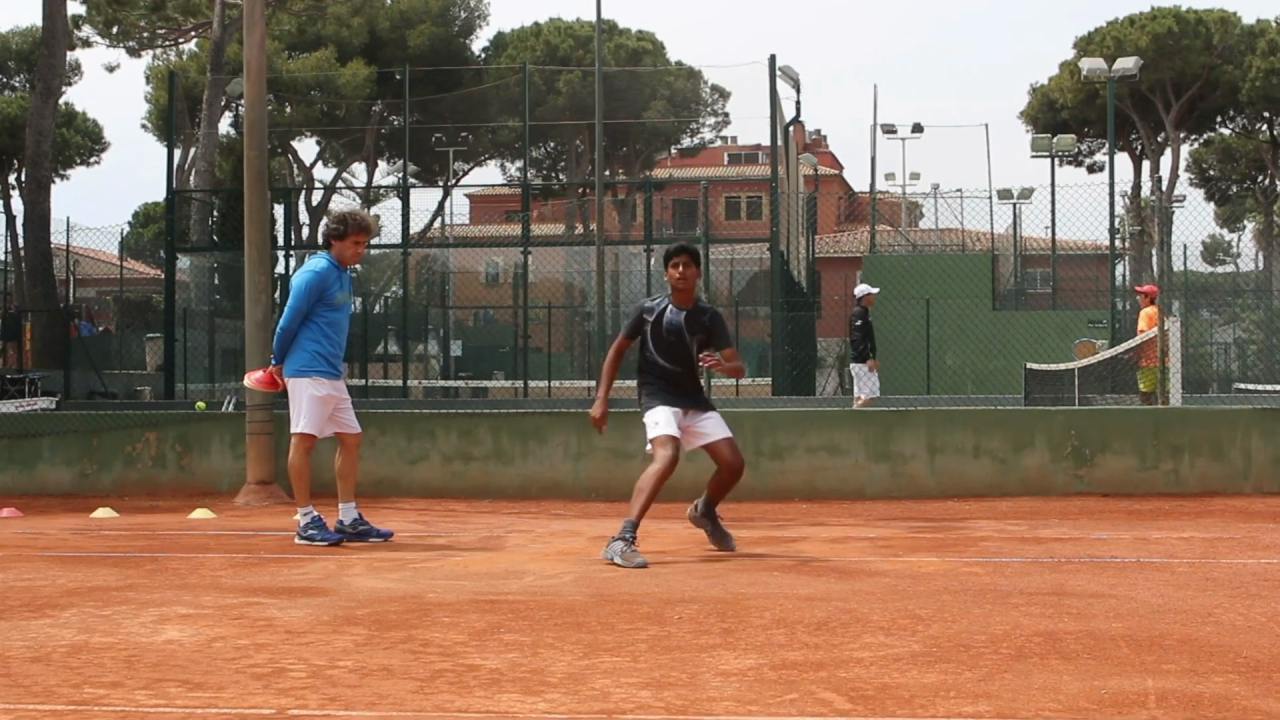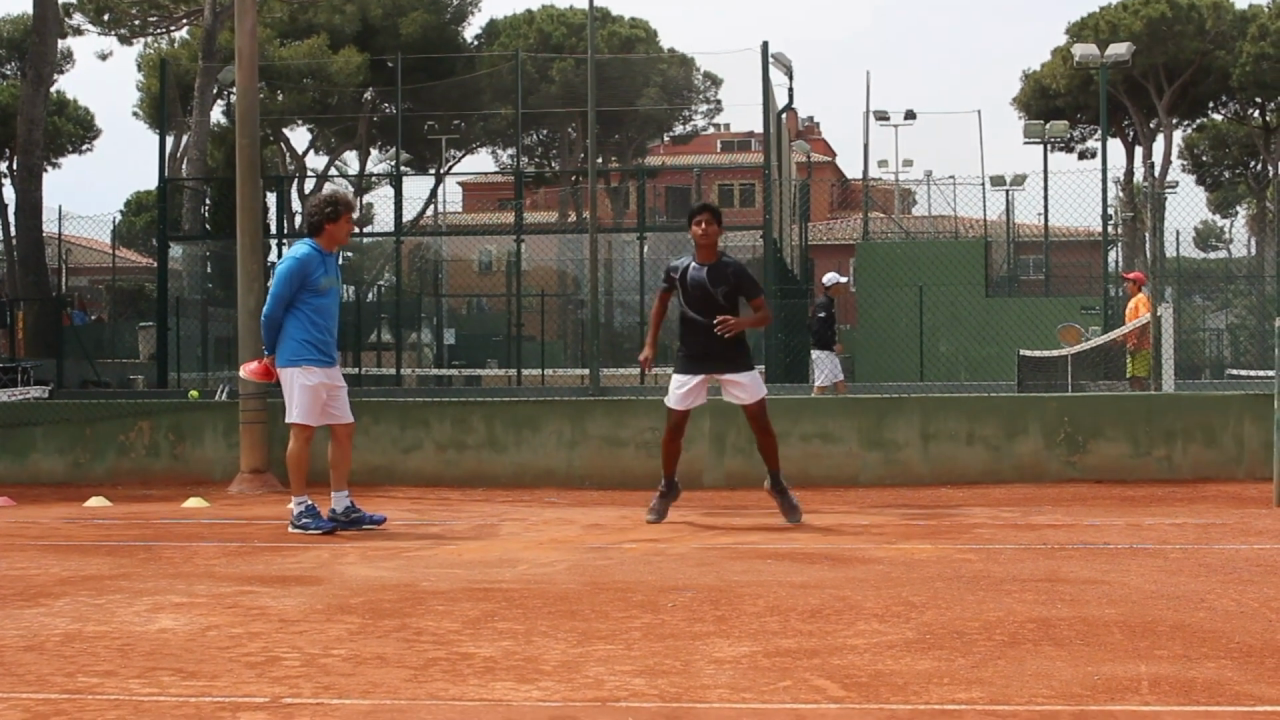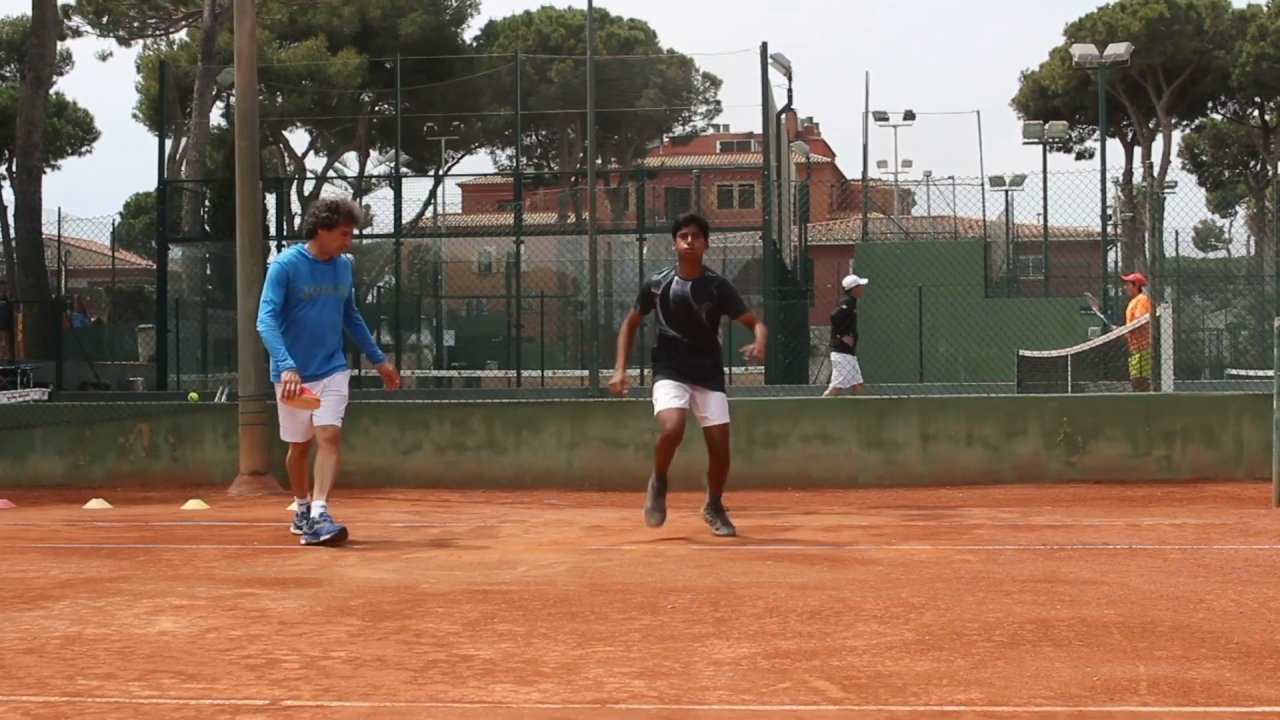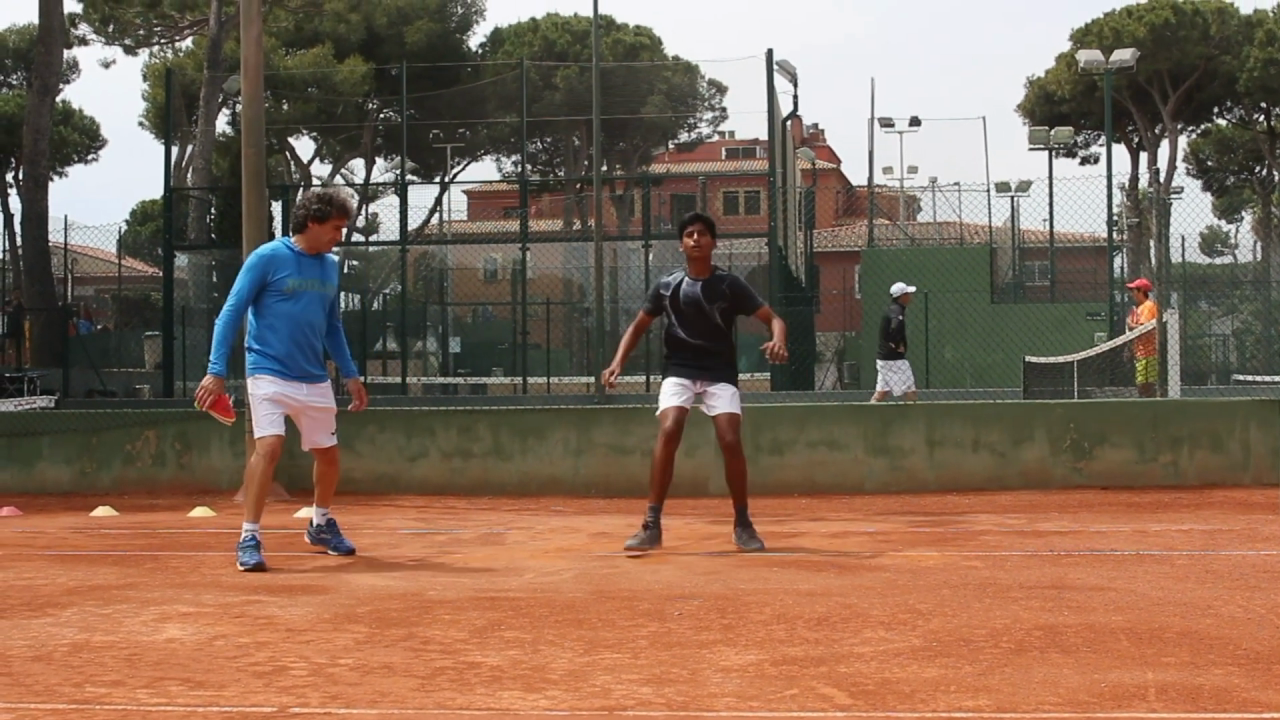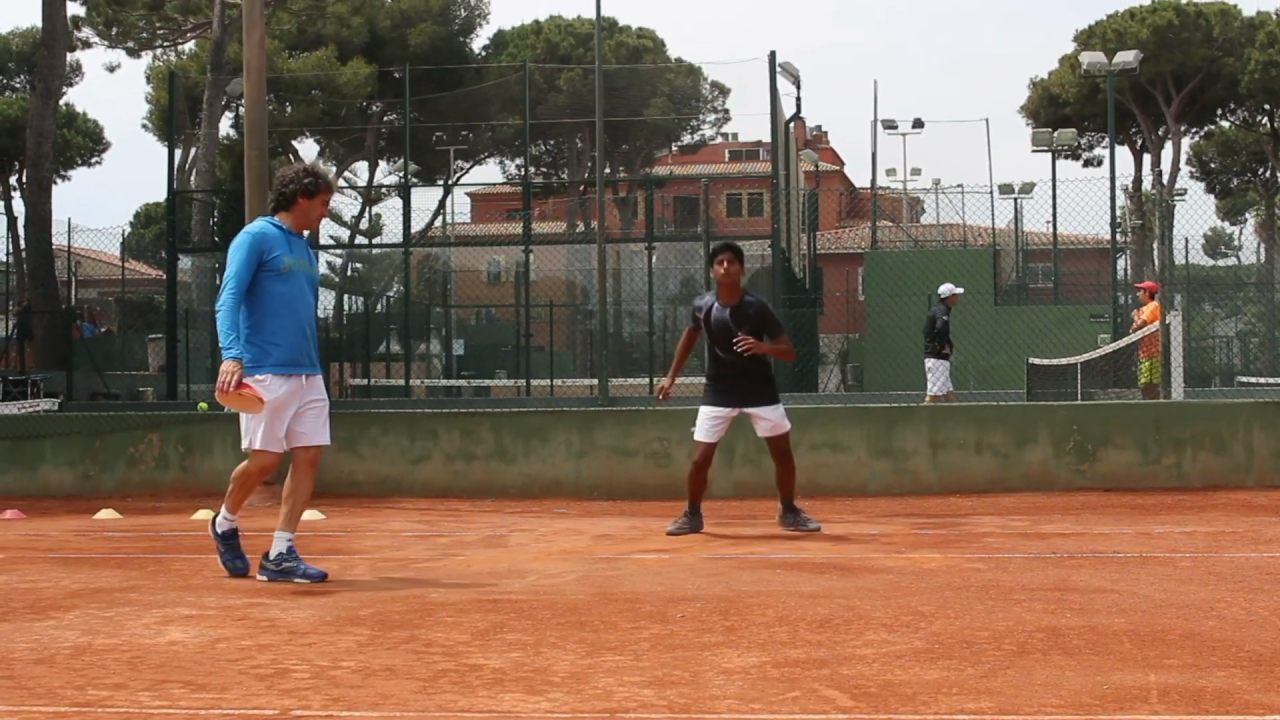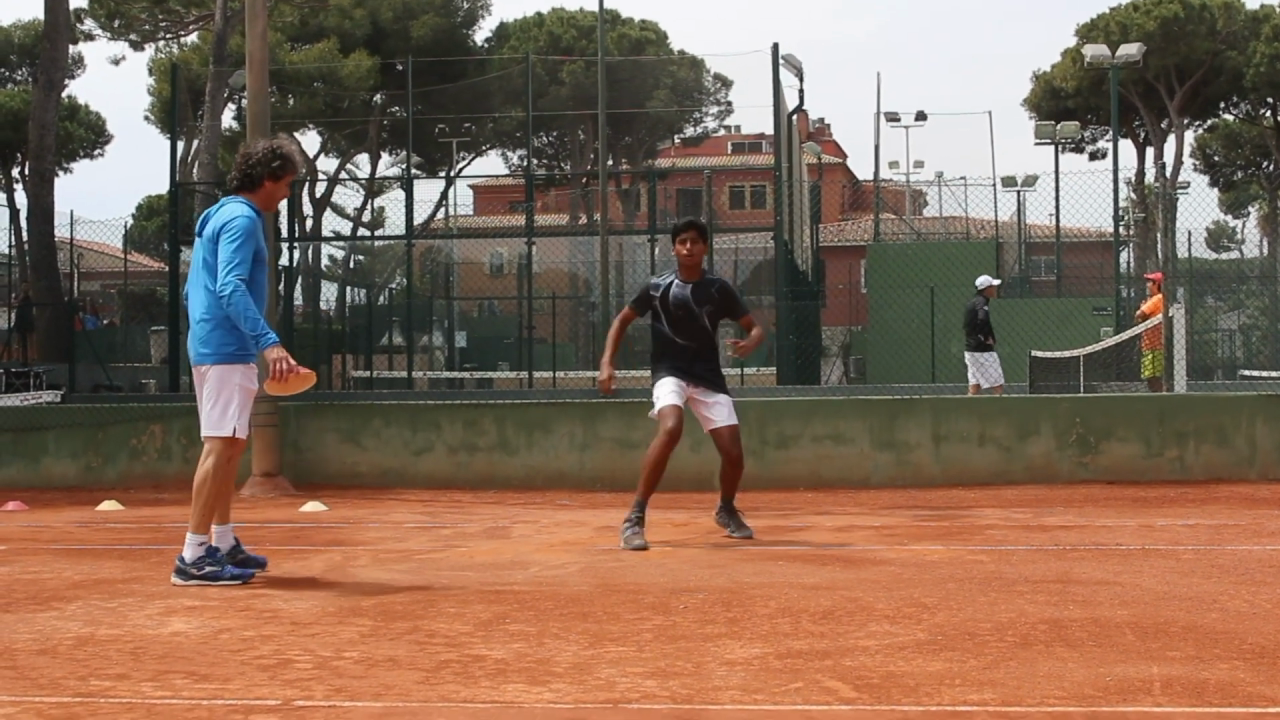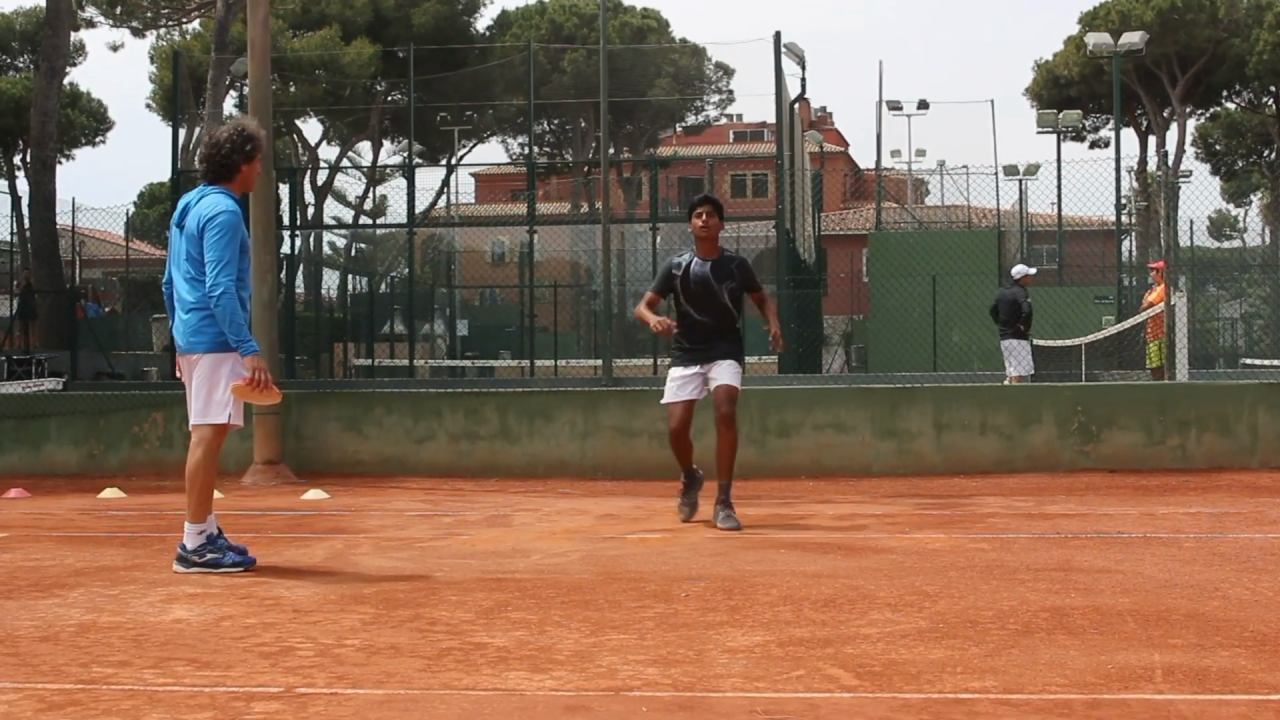
dt=0.7s
person 1, frame 1
left shoulder: (343, 273)
right shoulder: (316, 272)
right elbow: (288, 322)
right wrist: (278, 361)
left hip: (333, 374)
right hip: (309, 372)
left knee: (351, 439)
right knee: (304, 440)
left ankle: (349, 519)
right ankle: (307, 521)
person 1, frame 2
left shoulder: (330, 258)
right shoulder: (298, 259)
right elbow: (271, 312)
right wrist: (272, 353)
left hip: (328, 362)
right hip: (302, 362)
left knee: (343, 431)
right knee: (303, 431)
left ankle: (341, 507)
right ankle: (300, 510)
person 1, frame 3
left shoulder: (344, 266)
right shoulder: (284, 265)
left elbow: (351, 316)
right elbow: (266, 320)
left wrist: (378, 358)
right wrist: (286, 366)
left hip: (332, 371)
right hip: (294, 375)
left knee: (328, 436)
right knee: (300, 445)
left ankle: (318, 515)
right ankle: (302, 508)
person 1, frame 4
left shoulder: (331, 267)
right shoulder: (266, 258)
right elbow: (231, 313)
left wrist: (351, 373)
right wrist: (217, 369)
left hip: (315, 379)
right hip: (269, 374)
left knee: (328, 455)
right knee: (268, 447)
left ankle: (322, 523)
right ankle: (249, 538)
person 1, frame 5
left shoulder: (305, 249)
right shoulder: (256, 237)
right elbow: (230, 299)
left wrist: (316, 364)
right wrist: (232, 355)
left hip: (307, 373)
right hip: (265, 371)
left knee: (308, 457)
right knee: (263, 458)
left ankle: (280, 553)
right ankle: (226, 523)
person 1, frame 6
left shoulder: (219, 216)
right shoulder: (241, 219)
left elbow: (193, 293)
right elbow: (231, 290)
right wrist: (269, 341)
left hip: (212, 348)
right hip: (228, 351)
left knee: (228, 446)
right knee: (221, 447)
left ankle: (223, 542)
right ankle: (194, 557)
person 1, frame 7
left shoulder: (189, 206)
right shoulder: (222, 211)
left elbow: (170, 283)
right elbow: (221, 289)
left wrist: (180, 337)
right wrist: (249, 349)
left hip: (192, 337)
right hip: (216, 340)
left knee: (206, 436)
right knee: (209, 435)
left ankle: (206, 532)
right ankle: (193, 544)
person 2, frame 1
left shoulder: (710, 318)
right shoulder: (648, 310)
left elbow: (738, 367)
right elbow: (616, 352)
left wrist: (725, 367)
right wrist: (601, 399)
left hip: (692, 397)
right hip: (656, 396)
left knee: (734, 463)
right knee: (667, 457)
left ankle: (705, 511)
right ankle: (624, 538)
person 2, frame 2
left shoulder: (734, 269)
right shoulder: (676, 268)
left elbow: (765, 313)
right elbow: (661, 300)
left wrist: (743, 322)
right wrist: (650, 344)
left hip: (733, 356)
right hip: (691, 357)
left knee: (761, 422)
right knee: (673, 429)
left ankle: (776, 484)
right ankle: (668, 488)
person 2, frame 3
left shoulder: (719, 285)
right shoulder: (656, 284)
left elbow: (755, 322)
right elbow: (630, 325)
left wrist: (760, 343)
right wrist: (620, 368)
left hip: (709, 371)
right hip: (669, 371)
left knee: (719, 447)
right knee: (671, 430)
left ankle: (714, 506)
right ankle: (658, 481)
person 2, frame 4
left shoulder: (730, 284)
right shoulder: (667, 285)
left elbow: (773, 319)
right elbow: (639, 325)
left wrist: (778, 341)
right wrist: (617, 361)
left hip: (720, 372)
right hip: (680, 370)
left knee: (730, 441)
right knee: (669, 431)
left ankle: (743, 522)
right ankle: (652, 523)
person 2, frame 5
left shoulder: (758, 309)
right shoulder: (702, 307)
left elbow: (789, 352)
right elbow: (690, 335)
left wrist: (763, 347)
right wrist: (671, 376)
left hip: (759, 392)
right hip: (717, 394)
left knee: (783, 453)
right knee: (699, 462)
left ankle: (788, 510)
right ankle: (693, 513)
person 2, frame 6
left shoulder: (719, 289)
right shoulder: (656, 287)
left elbow: (754, 327)
right elbow: (622, 320)
left wrist: (750, 344)
right wrist: (607, 363)
left hip: (708, 377)
right hip: (670, 372)
left knee: (733, 453)
right knee: (670, 429)
left ankle: (727, 510)
right ankle: (635, 517)
person 2, frame 7
left shoulder: (737, 264)
right shoulder: (676, 266)
left elbow: (762, 298)
right elbow: (642, 306)
left wrist: (773, 324)
right wrist: (654, 319)
left hip: (726, 351)
right hip: (686, 353)
left knee: (725, 414)
right knee: (676, 429)
left ankle: (724, 501)
right ankle: (690, 478)
